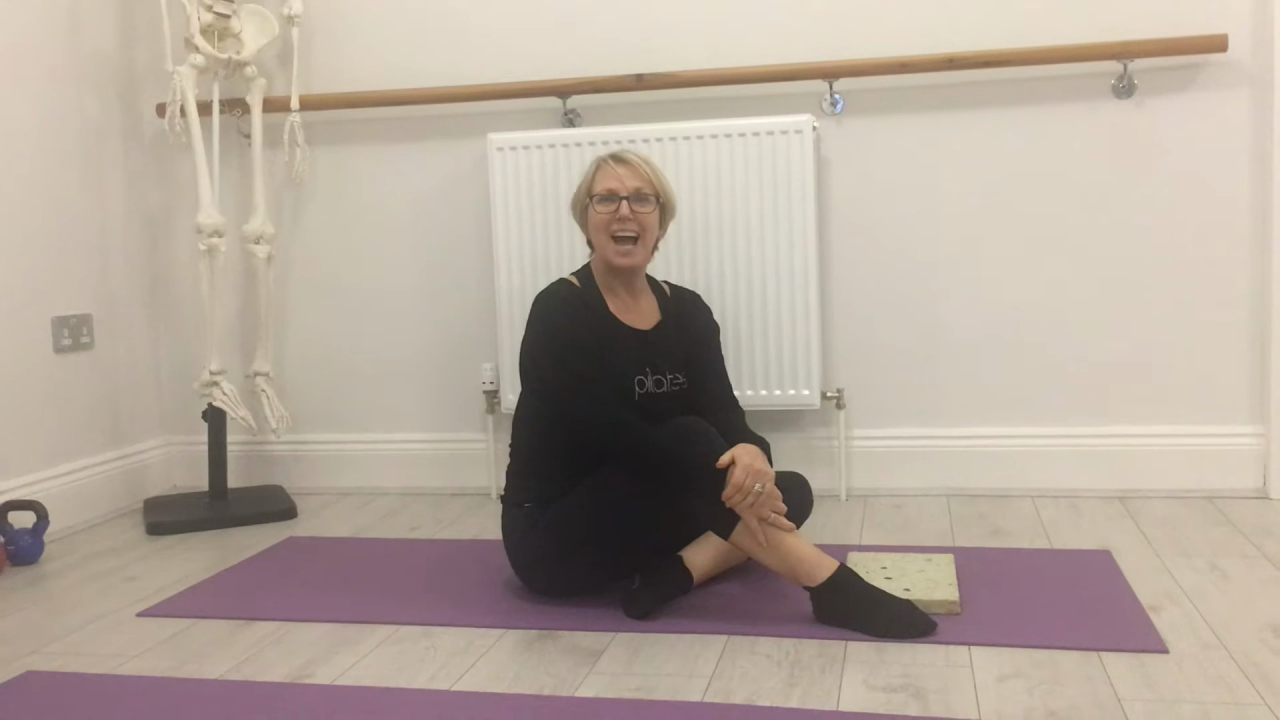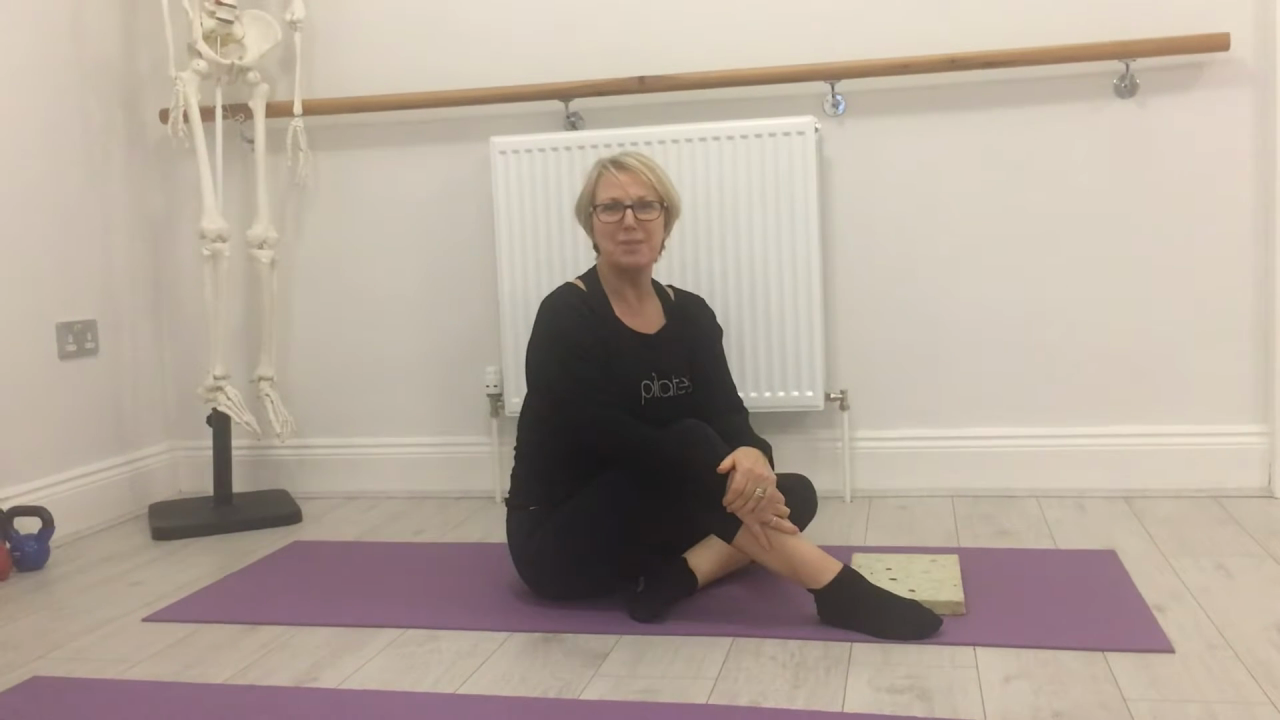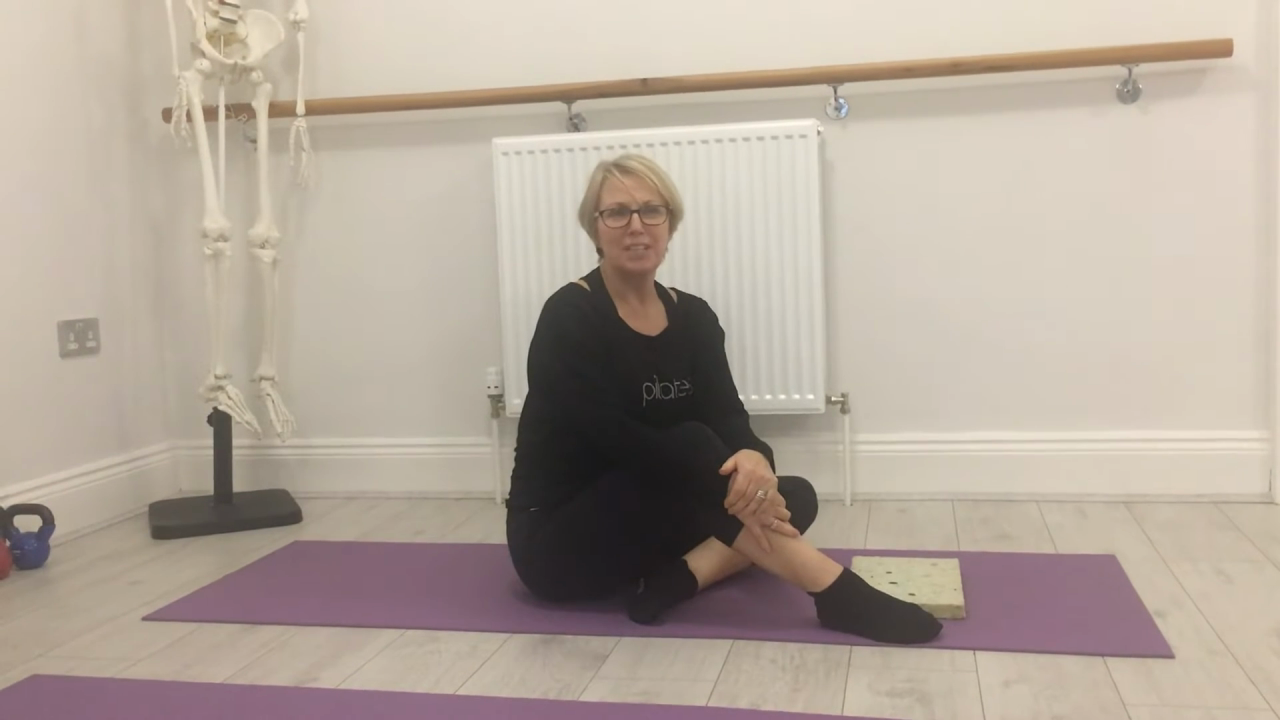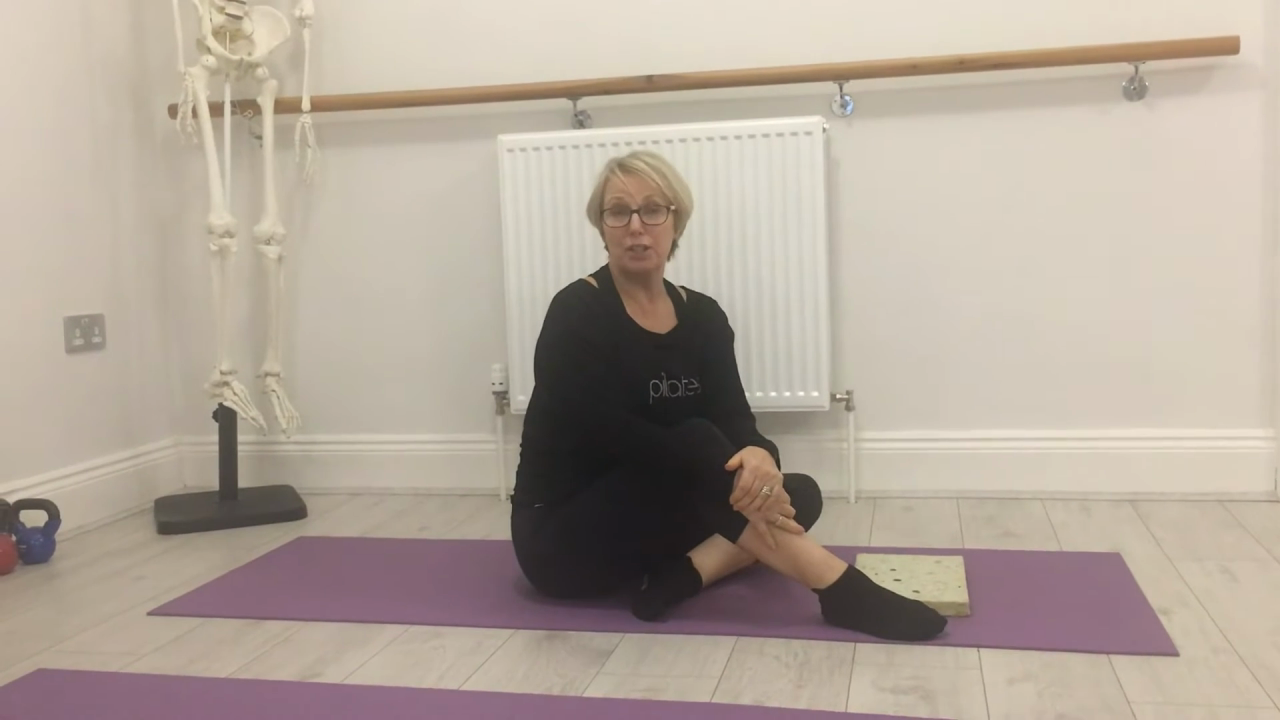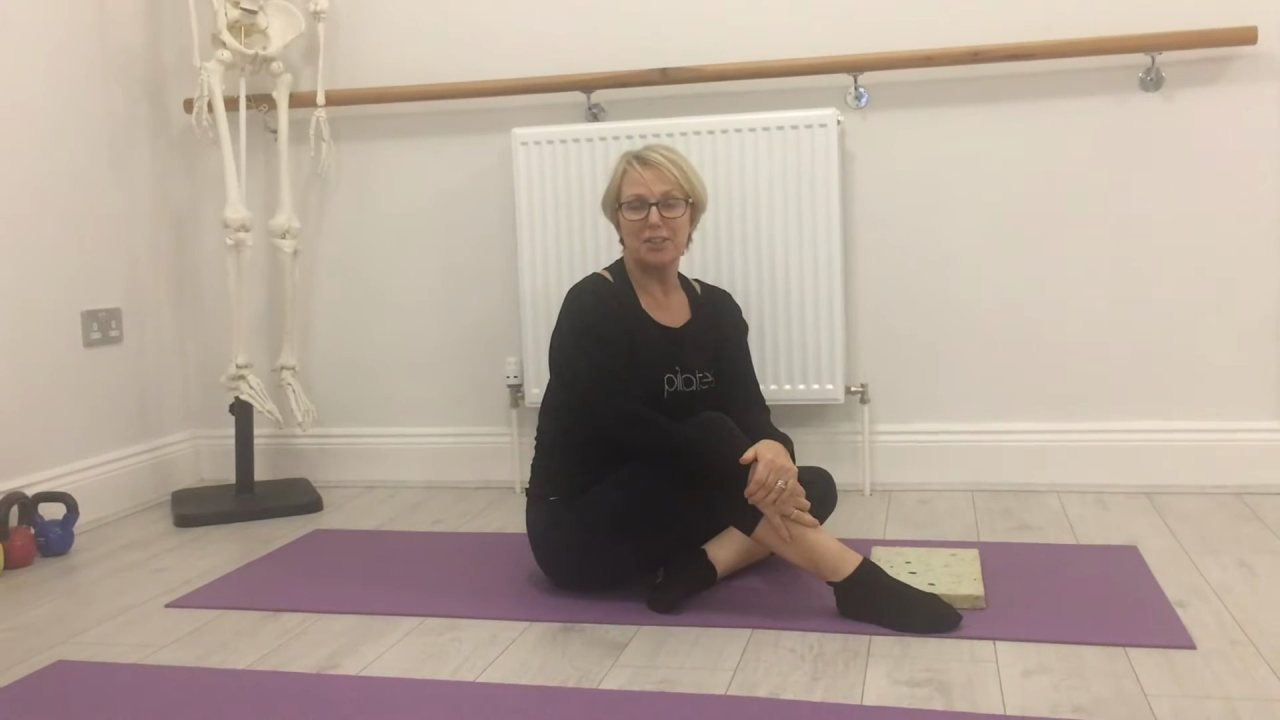
dt=1s
person 1, frame 1
left shoulder: (687, 310)
right shoulder: (560, 313)
left elbow: (720, 407)
right elbow: (609, 431)
left wrist: (749, 452)
right wrist: (723, 478)
left hip: (639, 512)
right hip: (551, 534)
left knee: (788, 493)
right knee: (690, 438)
right ankle: (831, 587)
person 1, frame 2
left shoulder: (690, 314)
right shoulder: (565, 317)
left elbow: (725, 412)
right elbow: (609, 435)
left wrist: (751, 455)
right wrist: (726, 482)
left hip: (646, 513)
right hip: (555, 538)
left knee: (792, 494)
right knee: (692, 441)
right ankle: (835, 588)
person 1, frame 3
left shoulder: (692, 316)
right shoulder: (569, 318)
left elbow: (726, 415)
right elbow: (613, 437)
left wrist: (752, 458)
right wrist: (725, 484)
left hip: (647, 519)
right hip: (556, 540)
left knee: (792, 497)
right knee: (691, 444)
right ankle: (835, 593)
person 1, frame 4
left shoulder: (702, 316)
right shoulder: (577, 314)
left elbow: (733, 419)
right elbow: (615, 433)
left wrist: (757, 456)
right wrist: (731, 481)
left hip: (651, 515)
right hip: (560, 536)
left knee: (797, 495)
right knee: (697, 442)
right ankle: (839, 589)
person 1, frame 5
left shoulder: (716, 309)
right shoulder: (592, 308)
left elbow: (748, 412)
right elbow: (629, 428)
left wrist: (772, 450)
right wrist: (745, 475)
left hip: (664, 510)
right hip: (575, 529)
left knee: (811, 488)
right knee: (710, 434)
right ankle: (854, 581)
